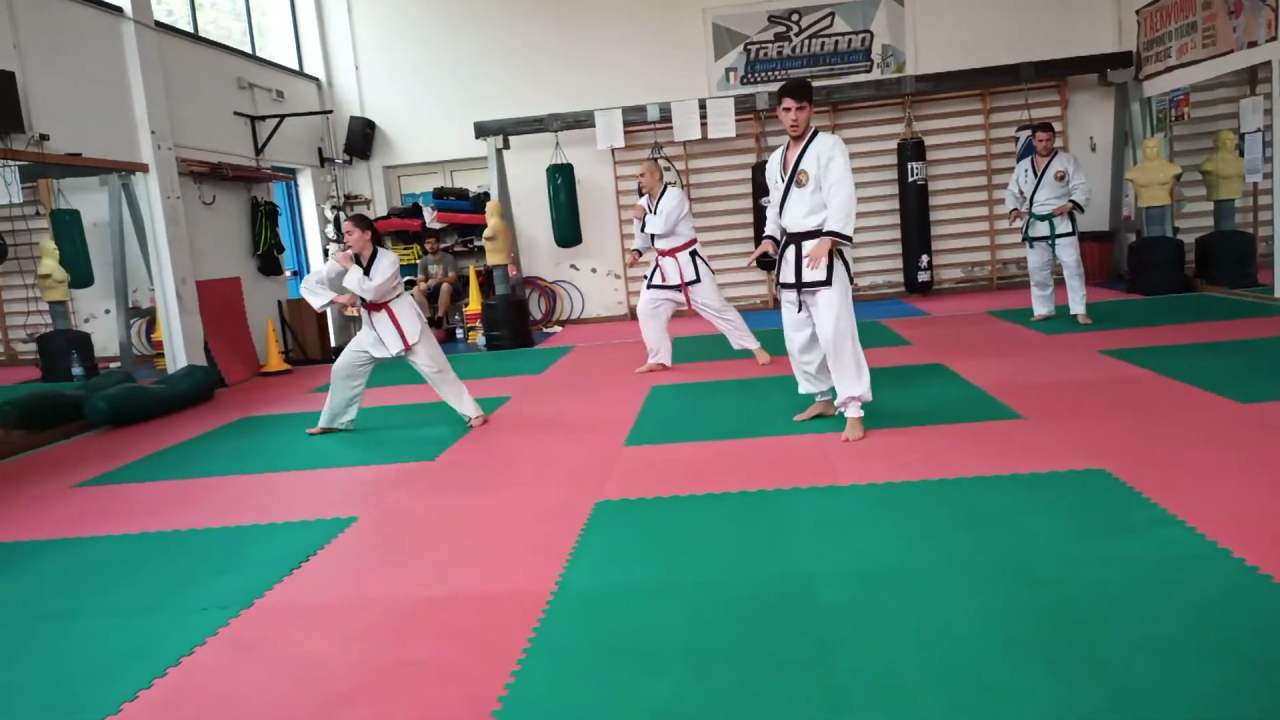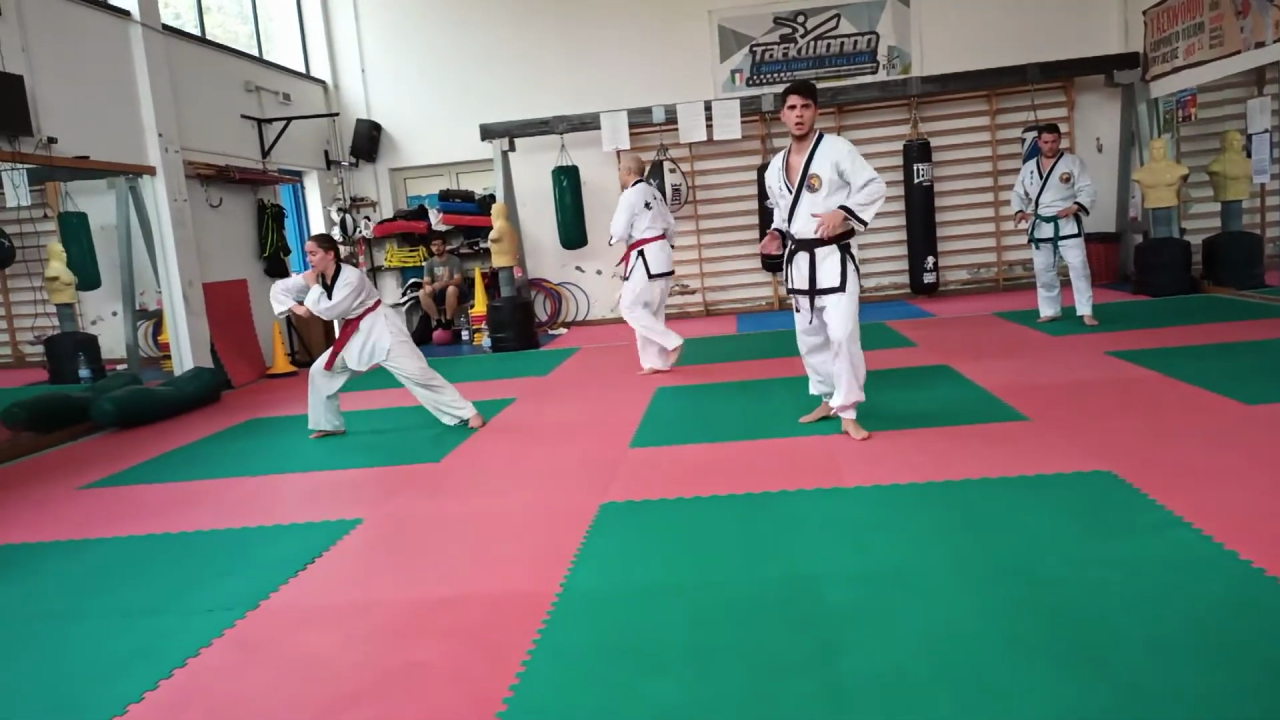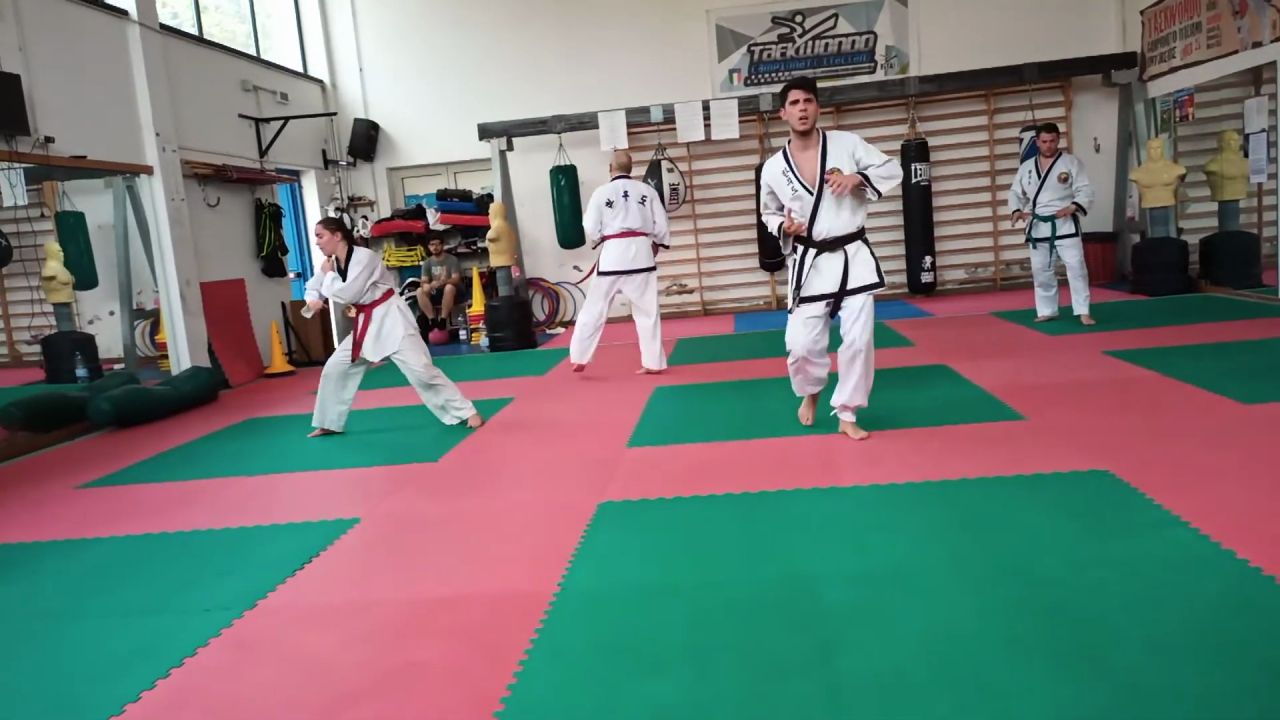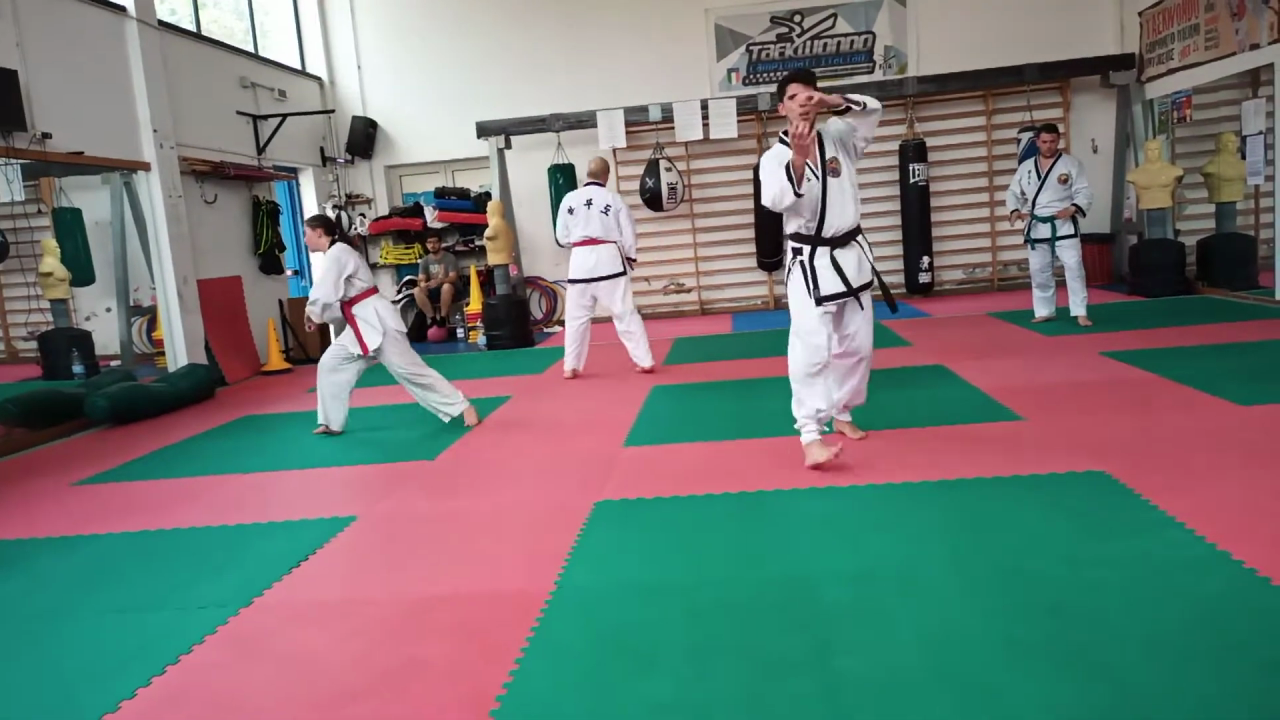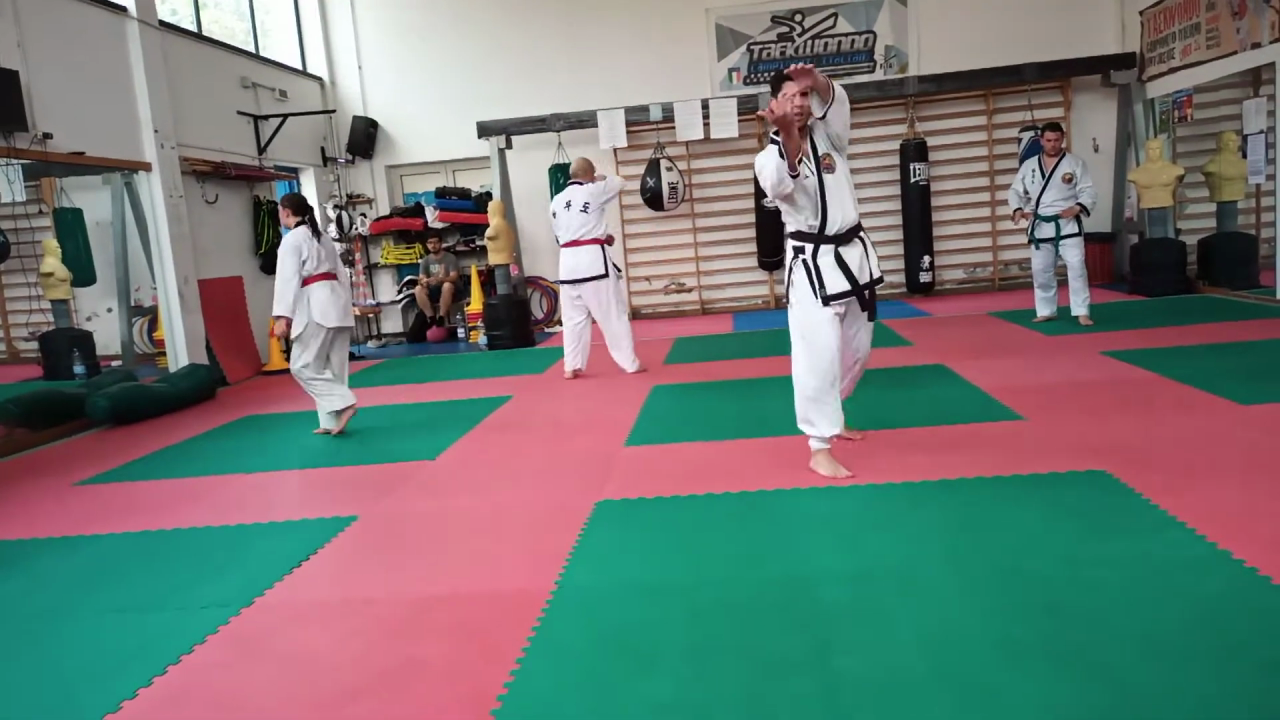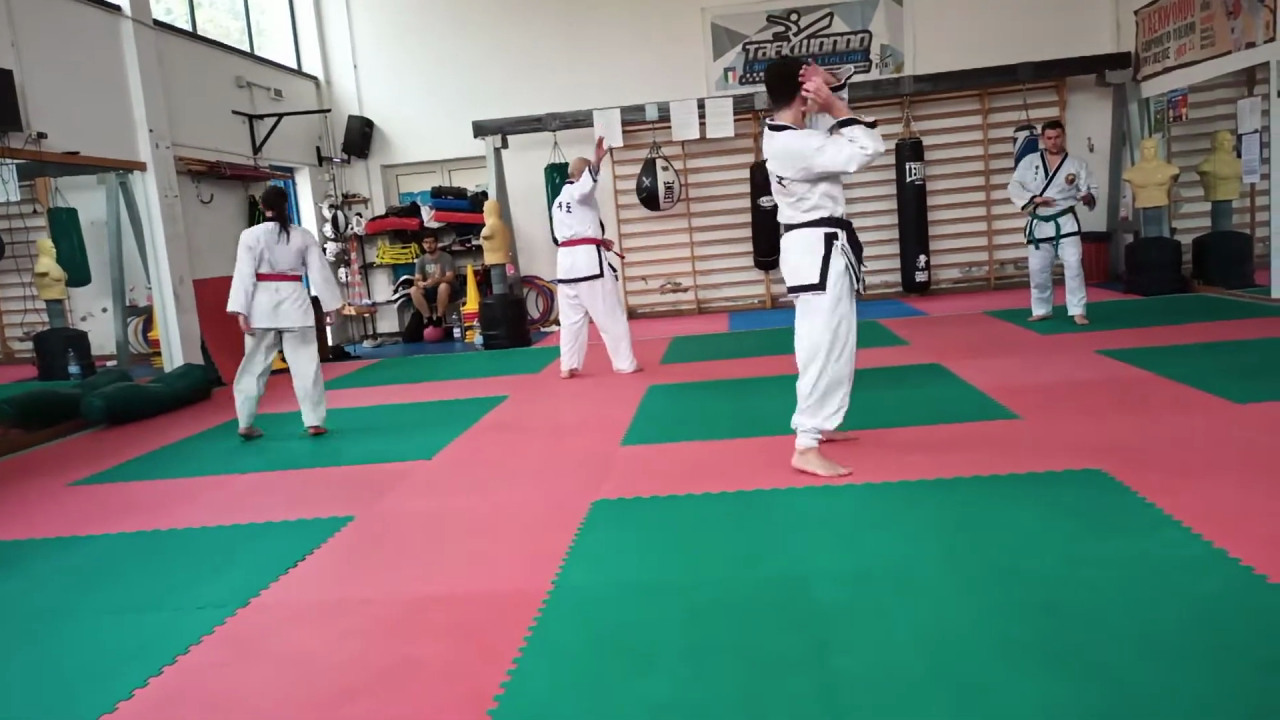
dt=0.3s
person 1, frame 1
left shoulder: (829, 145)
right shoulder: (775, 160)
left elbow: (842, 196)
left wrist: (827, 240)
right wrist: (770, 240)
left hip: (824, 254)
right hip: (791, 255)
left knee: (836, 330)
right knee: (798, 336)
left ankle: (853, 411)
right ankle: (823, 398)
person 1, frame 2
left shoulder: (837, 148)
right shoulder: (776, 166)
left elbow: (875, 187)
left wrist: (842, 213)
right wrist: (777, 234)
left hip: (833, 258)
right hip: (799, 260)
left knee: (842, 333)
right knee: (809, 337)
left ankle: (848, 412)
right ankle: (828, 399)
person 1, frame 3
left shoulder: (846, 143)
right shoulder: (773, 168)
left elbow: (891, 169)
right elbow: (770, 212)
left wrist: (859, 178)
right wrist: (784, 226)
left hip: (852, 258)
right hip: (809, 263)
left knee: (858, 340)
right knee: (801, 344)
left ankle: (847, 414)
right ankle: (810, 393)
person 1, frame 4
left shoulder: (837, 135)
right shoulder: (774, 158)
left elbow: (871, 111)
right elbow: (777, 198)
left wrist: (835, 102)
right wrist: (796, 158)
left hip: (850, 255)
right hip: (808, 262)
left knee: (857, 344)
right knee: (812, 346)
left ankle: (840, 414)
right ankle: (811, 438)
person 1, frame 5
left shoulder: (829, 132)
right shoulder: (768, 158)
left elbow: (835, 100)
right elbow: (782, 184)
left wrist: (818, 82)
right wrist: (789, 135)
left hip: (852, 253)
right hip: (811, 263)
left knee: (856, 348)
right knee: (818, 354)
left ankle: (828, 416)
right ankle: (819, 447)
person 1, frame 6
left shoulder: (775, 135)
right shoulder: (800, 144)
right elbow: (865, 148)
left wrist: (823, 88)
right wrist: (834, 108)
left hip: (806, 249)
right hip: (820, 250)
left knee: (831, 344)
right knee: (824, 348)
left ankle: (818, 424)
right ankle: (806, 448)
person 2, frame 1
left shoulder: (389, 259)
right shoulder: (343, 261)
left elbow: (370, 291)
right elbow: (310, 284)
left wrist: (351, 269)
right wrist: (335, 299)
left hip: (402, 319)
right hip: (373, 324)
left knee: (432, 366)
right knee: (343, 369)
left ankle: (473, 412)
right ankle: (332, 421)
person 2, frame 2
left shoulder: (352, 277)
right shoulder: (314, 278)
left elbow: (330, 311)
right elbow: (278, 289)
left wrist: (314, 288)
right wrist: (295, 307)
left hip: (381, 329)
right hip: (354, 334)
left knee: (417, 373)
right knee: (320, 372)
left ankle: (467, 412)
right ankle: (329, 425)
person 2, frame 3
left shoulder: (365, 257)
right shoulder: (331, 264)
left elbow: (347, 295)
right elbow: (313, 287)
left wrist: (329, 275)
right wrist: (314, 301)
left hip: (392, 319)
right hip: (366, 325)
left knee: (421, 370)
right knee: (335, 369)
left ankle: (465, 412)
right ankle: (329, 423)
person 2, frame 4
left shoulder: (334, 254)
right shoulder: (343, 253)
left elbow: (325, 296)
left wrist: (313, 314)
right wrist: (320, 315)
left hip: (375, 318)
right hip: (362, 321)
left knee: (409, 368)
right knee: (329, 366)
left ankle: (461, 406)
right ankle: (332, 422)
person 2, frame 5
left shoulder: (292, 239)
right shoulder: (323, 238)
left elbow: (289, 278)
right elbow: (340, 273)
left wrist: (282, 316)
left hip: (315, 304)
right hip: (336, 300)
left knee: (303, 365)
right knee: (333, 365)
left ankle: (343, 403)
right ankle: (332, 421)
person 2, frame 6
left shoulder: (251, 235)
right shoulder: (304, 236)
left elbow: (244, 275)
right elbow: (320, 272)
left wrist: (240, 311)
right wrist: (331, 304)
left hip: (261, 303)
right hip: (294, 301)
left knee: (254, 366)
right knee: (305, 364)
left ankle: (247, 423)
right ankle: (313, 421)
person 3, frame 1
left shoulder: (674, 196)
right shoulder: (645, 202)
left elbow: (661, 227)
right elbow: (643, 233)
left wrist: (643, 217)
right wrist: (637, 251)
left hip: (687, 262)
right hip: (663, 266)
left knee: (716, 307)
right knee: (647, 310)
left ankle: (755, 347)
right ankle: (658, 359)
person 3, frame 2
left shoulder: (630, 195)
right shoulder: (654, 193)
left elbow: (619, 233)
right elbow: (670, 226)
left wrist: (615, 239)
left hip: (646, 257)
right hip: (661, 253)
left knee: (631, 309)
right knee: (650, 312)
left ankle: (672, 343)
right ankle: (656, 362)
person 3, frame 3
left shoulder: (602, 193)
right shoulder: (647, 190)
left elbow: (591, 229)
right elbow: (661, 224)
right wrist: (658, 244)
left hip: (613, 253)
right hip: (642, 252)
left knee: (594, 308)
right knee: (647, 311)
left ankle: (580, 357)
right ankle: (653, 362)
person 3, frame 4
left shoulder: (569, 199)
right shoulder: (614, 199)
left elbow: (561, 236)
right elbow: (627, 233)
right wrist: (630, 258)
left hip: (580, 261)
right hip: (609, 259)
left knee: (576, 317)
right knee: (625, 313)
left ankle: (571, 367)
right ankle: (645, 361)
person 3, frame 5
left shoulder: (556, 201)
right shoulder: (593, 191)
right elbow: (618, 183)
right wrist: (603, 179)
left hip: (568, 261)
right hip: (594, 260)
left knee: (574, 318)
right knee: (613, 315)
left ankle: (572, 367)
right ankle: (630, 364)
person 3, frame 6
left shoulder: (559, 201)
right shoulder: (580, 190)
right elbow: (584, 188)
left wrist: (597, 241)
right wrist: (596, 164)
left hip: (566, 260)
right hip: (589, 259)
left knee: (571, 317)
right knee: (611, 314)
left ankle: (568, 366)
right ankle: (625, 363)
person 4, frame 1
left shoulder: (1067, 161)
right shoulder: (1023, 166)
left elbow: (1082, 189)
right elbow: (1012, 192)
left wrist: (1070, 205)
right wrist: (1014, 209)
left hip: (1061, 223)
right hip: (1034, 225)
left knee: (1072, 265)
right knee: (1037, 270)
left ankle: (1079, 311)
right ankle: (1043, 310)
person 4, frame 2
left shoulder: (1073, 162)
right shoulder: (1028, 167)
left elbow: (1087, 191)
right elbow: (1018, 194)
left wrist: (1075, 207)
right wrist: (1019, 211)
left hip: (1067, 225)
right hip: (1040, 227)
left knee: (1078, 266)
right knee: (1043, 271)
left ankle: (1086, 312)
right ankle: (1050, 311)
person 4, frame 3
left shoulder: (1071, 163)
right shoulder: (1026, 167)
left elbow: (1085, 191)
right elbow: (1016, 193)
left wrist: (1073, 207)
right wrist: (1016, 210)
left hip: (1064, 225)
right hip: (1038, 226)
left knee: (1076, 266)
right knee: (1041, 271)
left ankle: (1083, 312)
right ankle: (1047, 311)
person 4, frame 4
left shoulder: (1071, 164)
right shoulder: (1026, 167)
left elbow: (1084, 192)
right elbow: (1014, 192)
left wrist: (1073, 208)
right wrist: (1015, 210)
left hip: (1064, 225)
right hip: (1037, 227)
left knee: (1074, 267)
right knee: (1039, 271)
left ankle: (1080, 313)
right ankle: (1044, 311)
person 4, frame 5
left shoulder: (1076, 163)
right shoulder: (1029, 166)
left elbow: (1089, 192)
right elbow: (1015, 191)
left wrist: (1078, 208)
right wrist: (1018, 209)
left hip: (1067, 225)
right hip: (1040, 226)
left knee: (1076, 267)
right knee: (1041, 271)
left ankle: (1082, 312)
right ankle: (1046, 311)
person 4, frame 6
left shoulder: (1077, 164)
right shoulder: (1029, 161)
left elbow: (1085, 192)
right elbow: (1015, 186)
left wrist: (1089, 198)
right wrist: (1033, 199)
left hip: (1065, 223)
right hip: (1038, 224)
left knee: (1073, 266)
right knee: (1038, 270)
left ankle: (1077, 311)
right ankle: (1042, 310)
